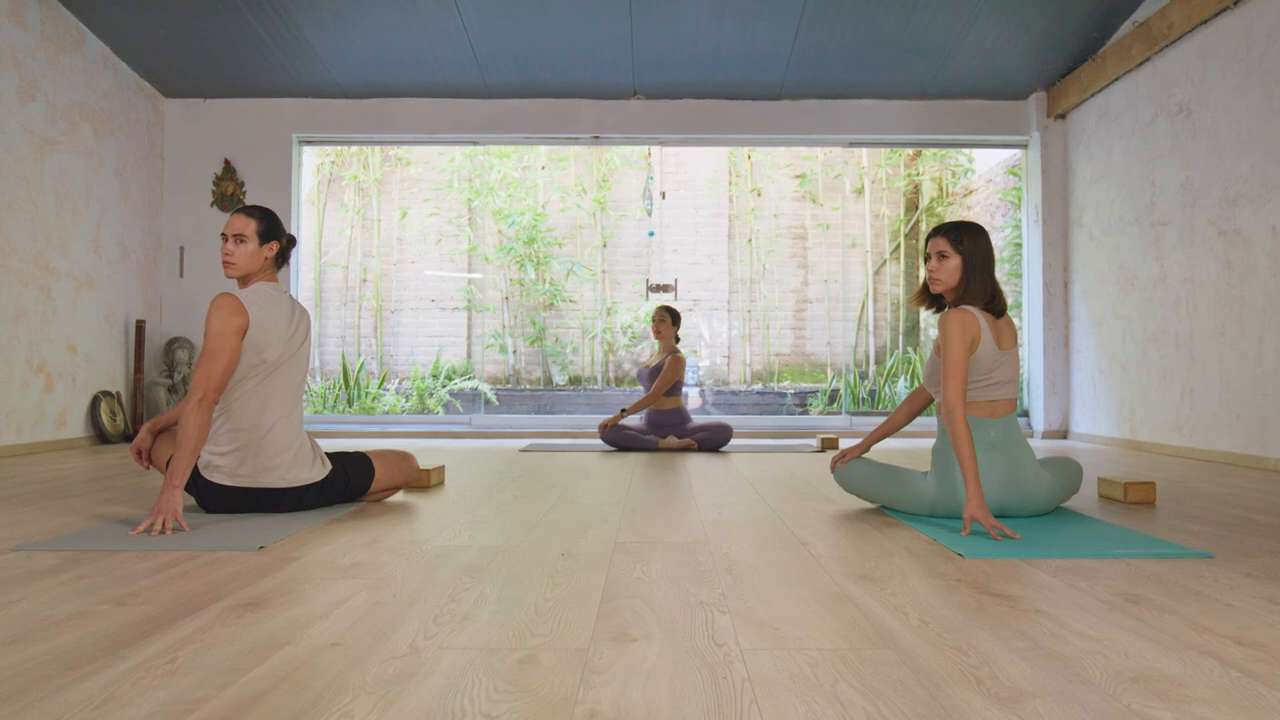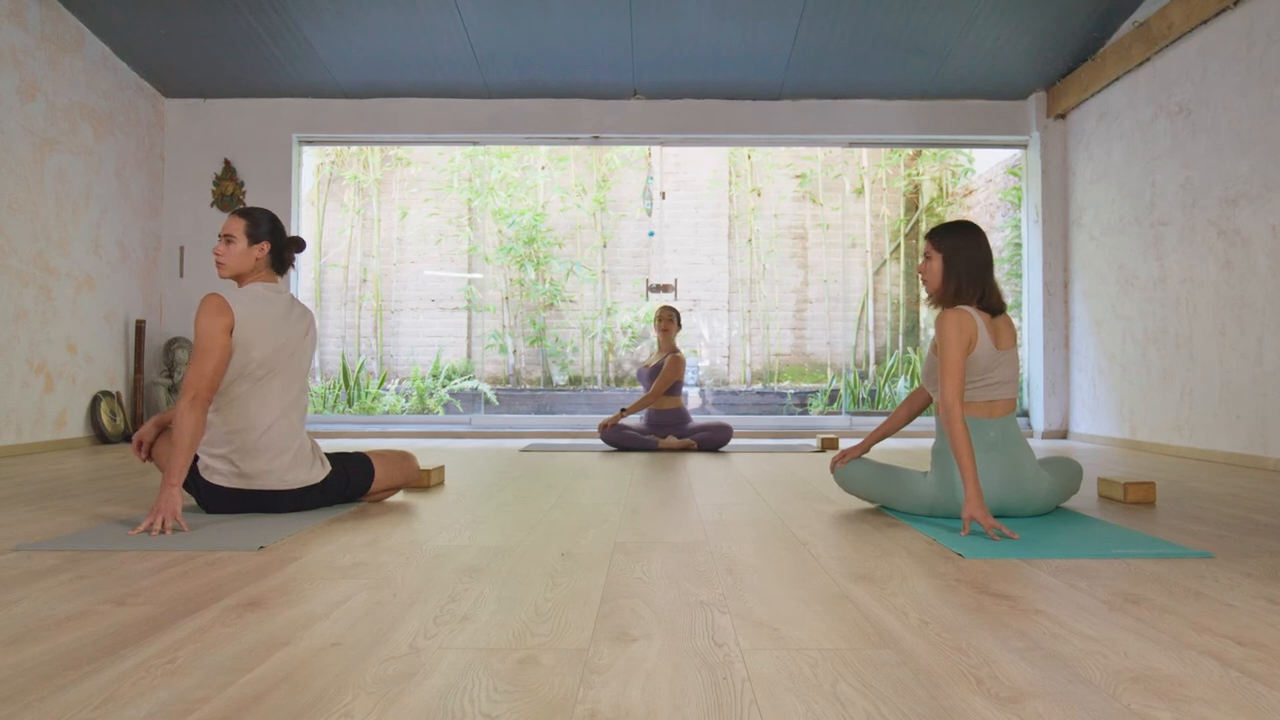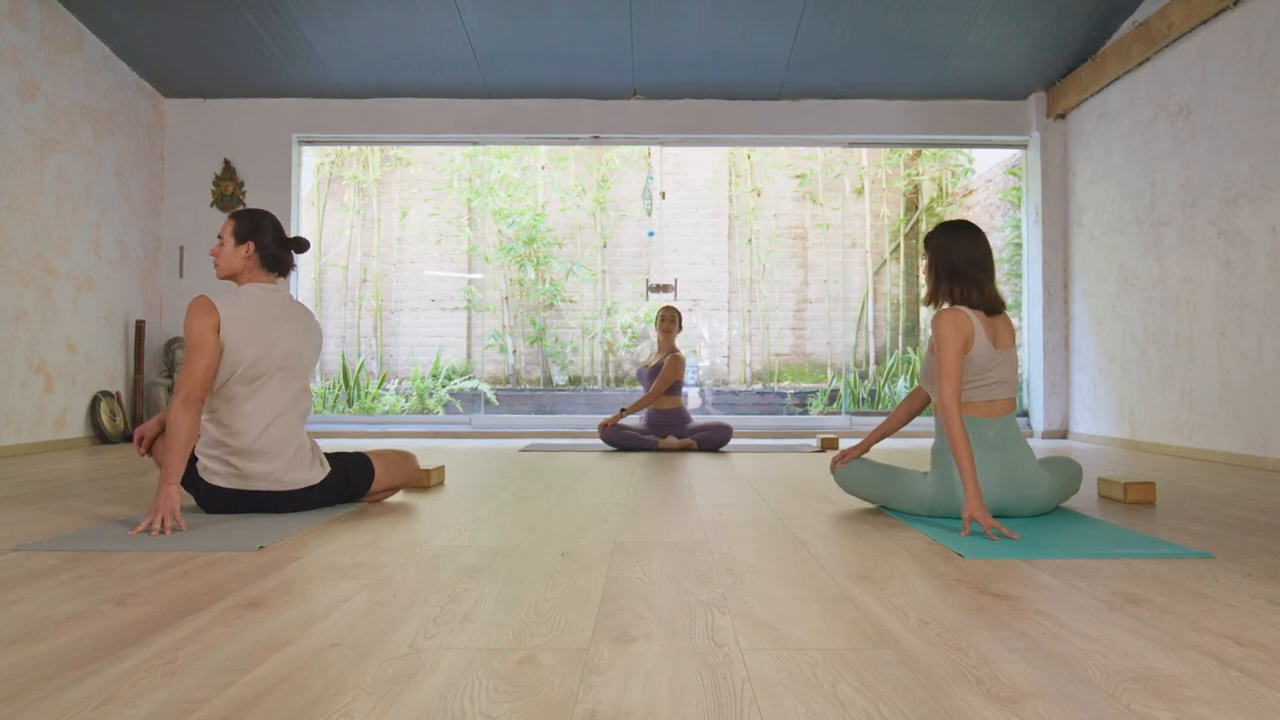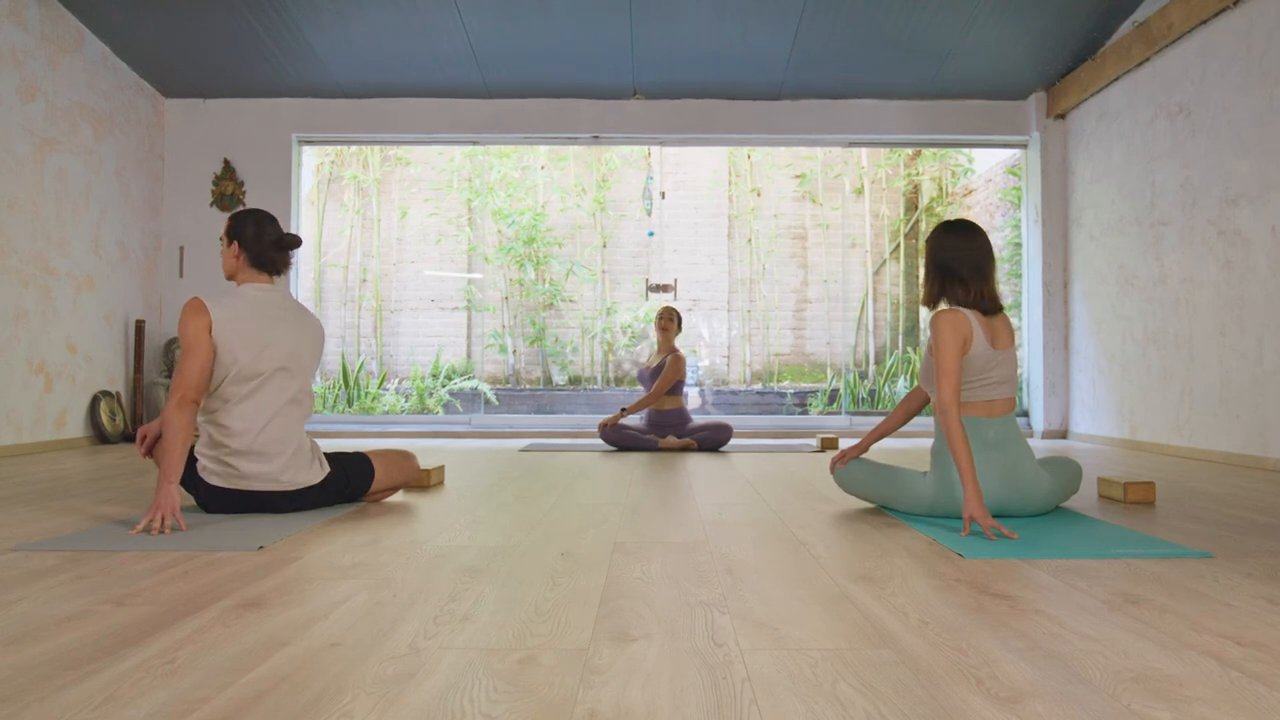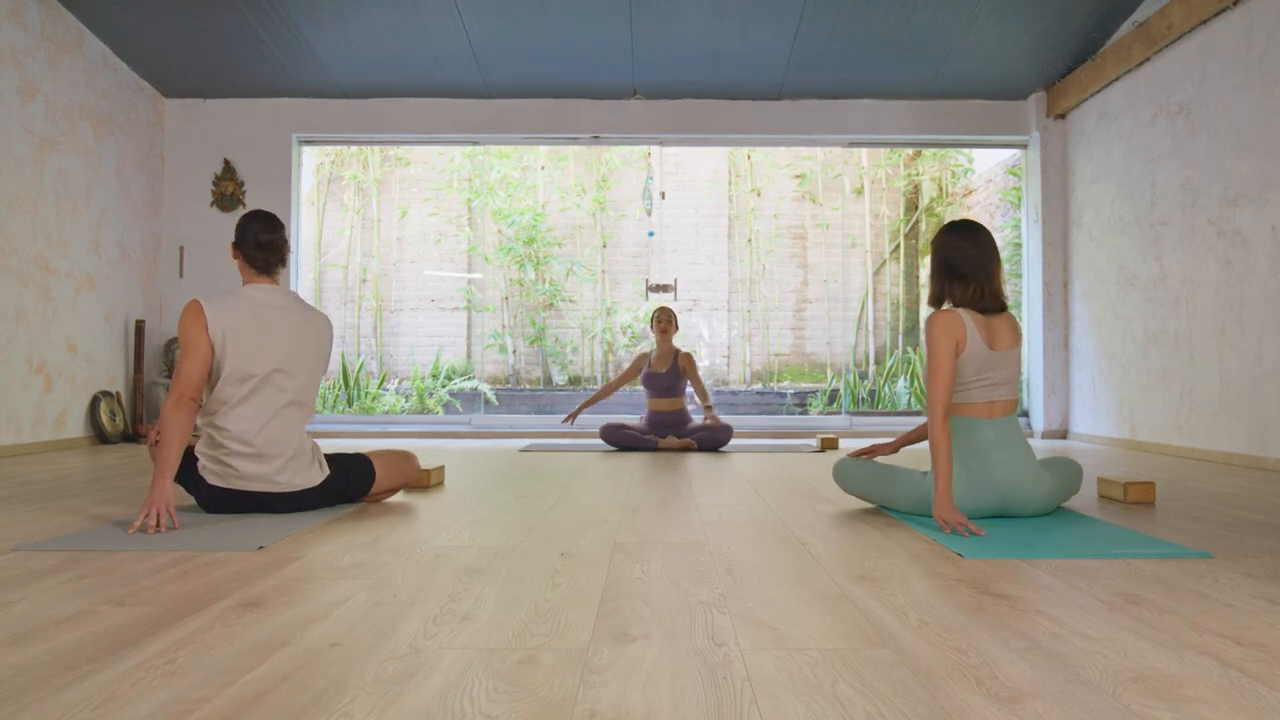
dt=1s
person 1, frame 1
left shoulder: (229, 307)
right shoulder: (299, 315)
left elbow: (203, 400)
left wrist: (172, 489)
right wrist: (154, 424)
left hip: (223, 488)
right hip: (296, 486)
left knee: (157, 440)
right knee: (408, 465)
person 1, frame 2
left shoulder: (219, 307)
right shoulder: (304, 317)
left elbow: (196, 400)
left wrist: (170, 489)
right wrist: (159, 420)
left hip: (223, 489)
right hip: (297, 487)
left knee: (159, 438)
right knee: (408, 464)
person 1, frame 3
left shoulder: (209, 309)
right shoulder: (308, 321)
left elbow: (190, 400)
left wrist: (168, 488)
right wrist: (162, 419)
left hip: (221, 489)
right hip: (297, 487)
left knee: (159, 437)
right knee: (408, 464)
person 1, frame 4
left shoulder: (203, 312)
right shoulder: (310, 323)
left elbow: (185, 401)
left wrist: (167, 487)
right wrist: (167, 421)
left hip: (221, 489)
right hip: (296, 488)
left knee: (160, 441)
right knee: (409, 464)
person 1, frame 5
left shoulder: (203, 314)
right shoulder: (319, 323)
left elbow: (183, 400)
left wrist: (161, 485)
right wrist: (181, 425)
left hip: (221, 489)
right hip: (297, 489)
left knee: (161, 443)
right knee: (409, 464)
person 2, frame 1
left shoulder: (956, 320)
right shoulder: (1003, 322)
left elbow: (953, 411)
right elbow: (929, 391)
left wrist: (973, 495)
right wrist: (867, 442)
left hip: (962, 479)
right hip: (1020, 482)
left knee: (847, 471)
right knee: (1070, 468)
person 2, frame 2
left shoulder: (953, 320)
right shoulder: (1003, 321)
left elbow: (951, 410)
right elbow: (929, 391)
left wrist: (972, 495)
right wrist: (867, 442)
left hip: (962, 479)
right hip: (1019, 481)
left knee: (845, 470)
right knee: (1070, 468)
person 2, frame 3
left shoulder: (949, 320)
right shoulder: (1003, 321)
left elbow: (949, 409)
right elbow: (928, 391)
left wrist: (971, 494)
right wrist: (867, 442)
left hip: (962, 477)
right hip: (1021, 484)
left knee: (845, 471)
right knee: (1069, 468)
person 2, frame 4
left shoulder: (948, 321)
right shoulder: (1002, 322)
left elbow: (948, 410)
right elbow: (928, 391)
left wrist: (971, 494)
right wrist: (866, 442)
left hip: (961, 480)
right hip: (1021, 486)
left knee: (846, 471)
right knee: (1069, 469)
person 2, frame 5
left shoulder: (944, 322)
right shoulder: (1010, 323)
left elbow: (939, 414)
left wrist: (942, 497)
right wrist: (898, 443)
left hip: (966, 483)
right hip: (1022, 486)
left knee: (845, 469)
right knee: (1070, 470)
left ankle: (952, 504)
person 3, frame 1
left shoulder: (676, 359)
right shoulder: (656, 355)
left elbow: (654, 395)
left wrist: (621, 415)
left hip: (678, 424)
right hip: (651, 425)
right knee: (607, 432)
right ankle: (668, 444)
person 3, frame 2
left shoulder: (676, 358)
right shoulder: (655, 355)
left elbow: (654, 395)
left wrist: (620, 414)
left hip: (678, 424)
right hip: (651, 424)
right knee: (607, 432)
right ankle: (668, 444)
person 3, frame 3
left shoulder: (675, 358)
right shoulder: (654, 355)
left elbow: (654, 395)
left wrist: (620, 414)
left hip: (678, 424)
right hip: (651, 424)
right knee: (607, 432)
right ankle: (666, 443)
person 3, frame 4
left shoulder: (676, 358)
right shoulder: (654, 355)
left elbow: (655, 395)
left wrist: (620, 414)
left hip: (679, 424)
right hip: (651, 424)
right knee: (607, 431)
right ankle: (666, 443)
person 3, frame 5
left shoulder: (684, 358)
right shoulder: (643, 359)
left elbow: (699, 387)
right elbow: (613, 385)
left wrist: (708, 409)
right wrist: (581, 407)
left hip: (681, 425)
right hip: (651, 425)
left knee: (724, 431)
right knee: (607, 431)
right ankle: (664, 444)
